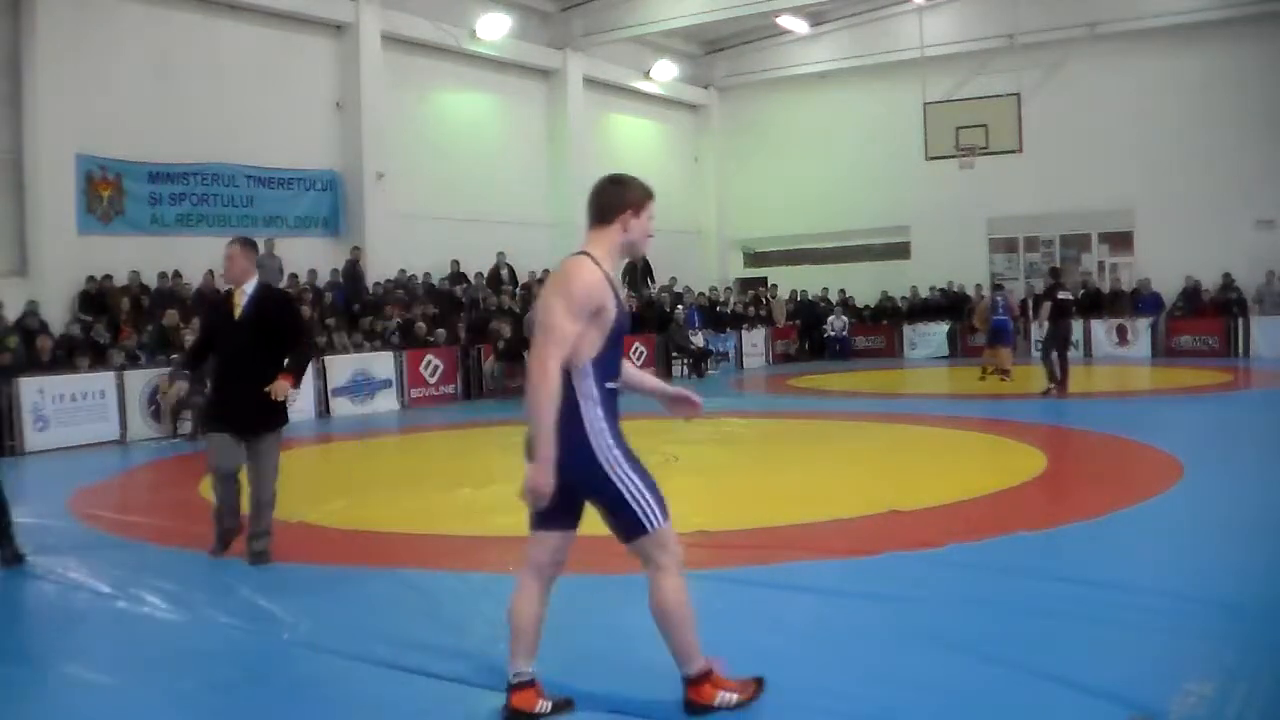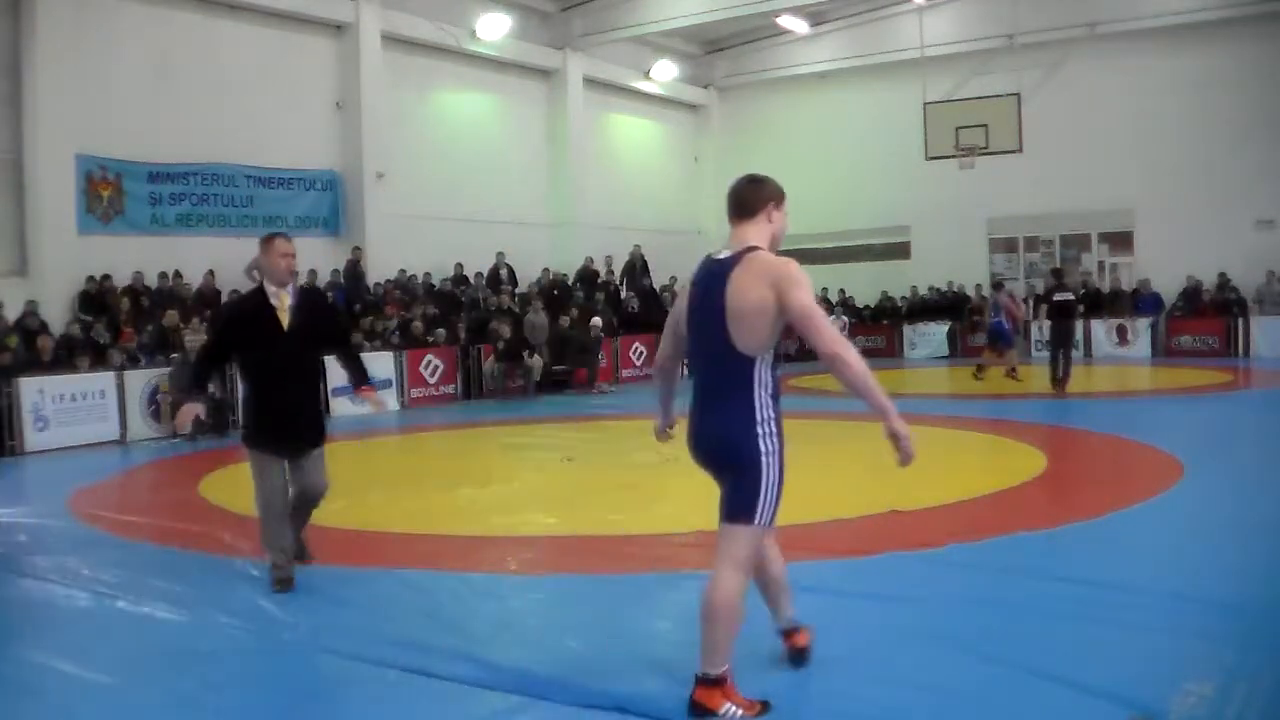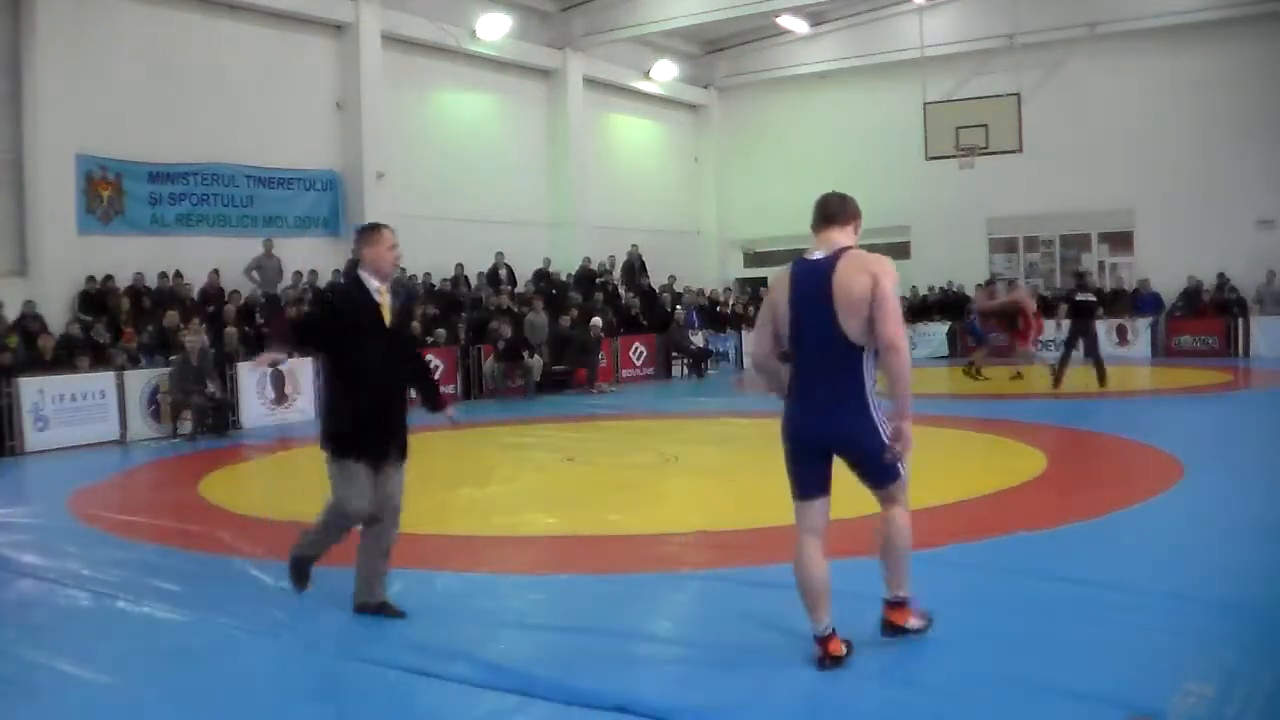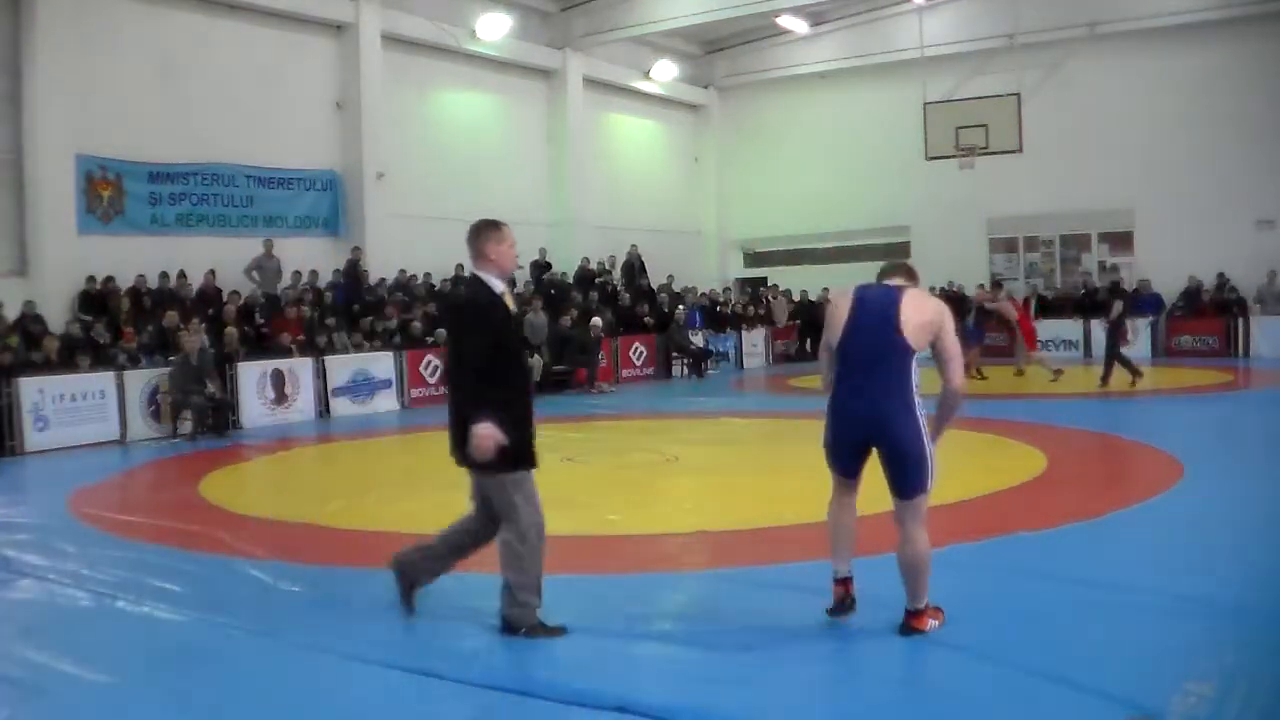
dt=0.5s
person 1, frame 1
left shoulder: (591, 277)
right shoulder: (581, 277)
right elbow: (544, 369)
left wrist: (666, 388)
right wrist: (542, 458)
left hip: (565, 440)
right hip: (589, 443)
left knee: (539, 568)
right knee: (665, 559)
person 1, frame 2
left shoulder: (700, 275)
right shoulder: (778, 271)
left elbow: (665, 356)
right elbow: (835, 350)
left wrist: (665, 411)
right wrist: (891, 416)
left hip: (706, 427)
right hip: (750, 430)
left knee: (760, 532)
right knee: (735, 557)
left ankle: (790, 630)
person 1, frame 3
left shoulder: (784, 280)
right shoulder: (873, 267)
left elbow: (762, 358)
right elbow: (892, 341)
right wrist: (904, 416)
left hip: (801, 417)
right hip: (855, 413)
left knee: (810, 530)
right knee: (894, 502)
left ankle: (825, 638)
right ankle: (898, 607)
person 1, frame 4
left shoulder: (841, 303)
right shoulder: (932, 306)
right elbow: (955, 386)
right wrist: (932, 433)
left hip: (844, 409)
right hip: (897, 412)
left knee: (843, 490)
right knee: (911, 519)
left ankle: (842, 585)
right ankle: (918, 612)
person 2, frame 1
left shoulder: (277, 301)
right shoulder: (219, 305)
left elbow: (302, 345)
right elbow: (204, 344)
left wrist: (288, 376)
right wrist: (186, 375)
left hip: (264, 405)
right hip: (224, 405)
left knee: (263, 481)
right knee: (223, 468)
left ankle: (259, 542)
right ankle: (228, 524)
person 2, frame 2
left shoulder: (315, 302)
right shoulder: (242, 310)
left elbow: (342, 346)
right elbow: (212, 354)
left wrist: (362, 384)
right wrist: (197, 397)
left hip: (307, 417)
right hip: (265, 420)
left knee: (313, 487)
right knee: (272, 499)
left ankle: (292, 534)
right ankle: (281, 567)
person 2, frame 3
left shoulder: (396, 303)
right shoulder: (339, 299)
left elbow: (409, 358)
right elbow: (303, 334)
left wrist: (436, 400)
right wrist: (281, 351)
left hip: (388, 427)
right hip: (349, 426)
left knee: (387, 509)
right knee: (351, 506)
left ankle: (371, 594)
right ankle: (305, 551)
person 2, frame 4
left shoulder: (495, 299)
right shoulder: (474, 303)
right elbow: (464, 370)
left wrist: (521, 412)
right wrist: (480, 420)
left hip: (502, 431)
right hip: (489, 436)
left knee: (491, 518)
right knee: (524, 523)
left ankle: (415, 566)
right ankle: (521, 614)
